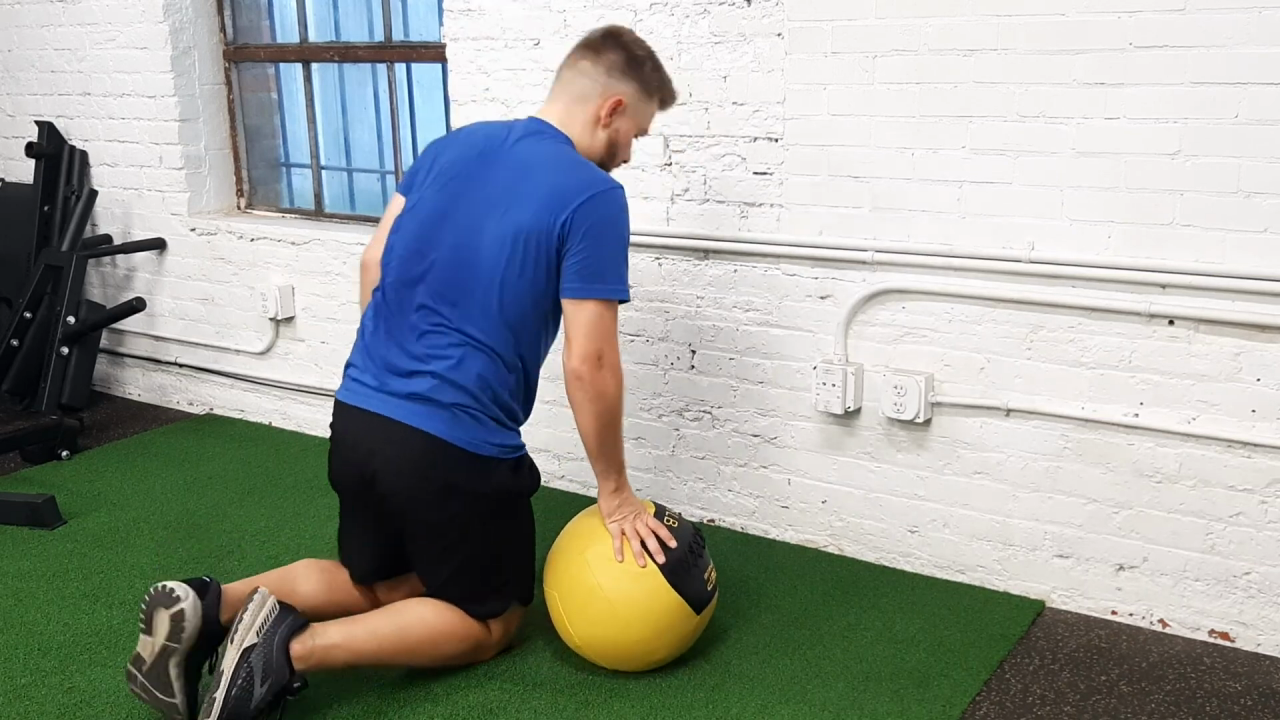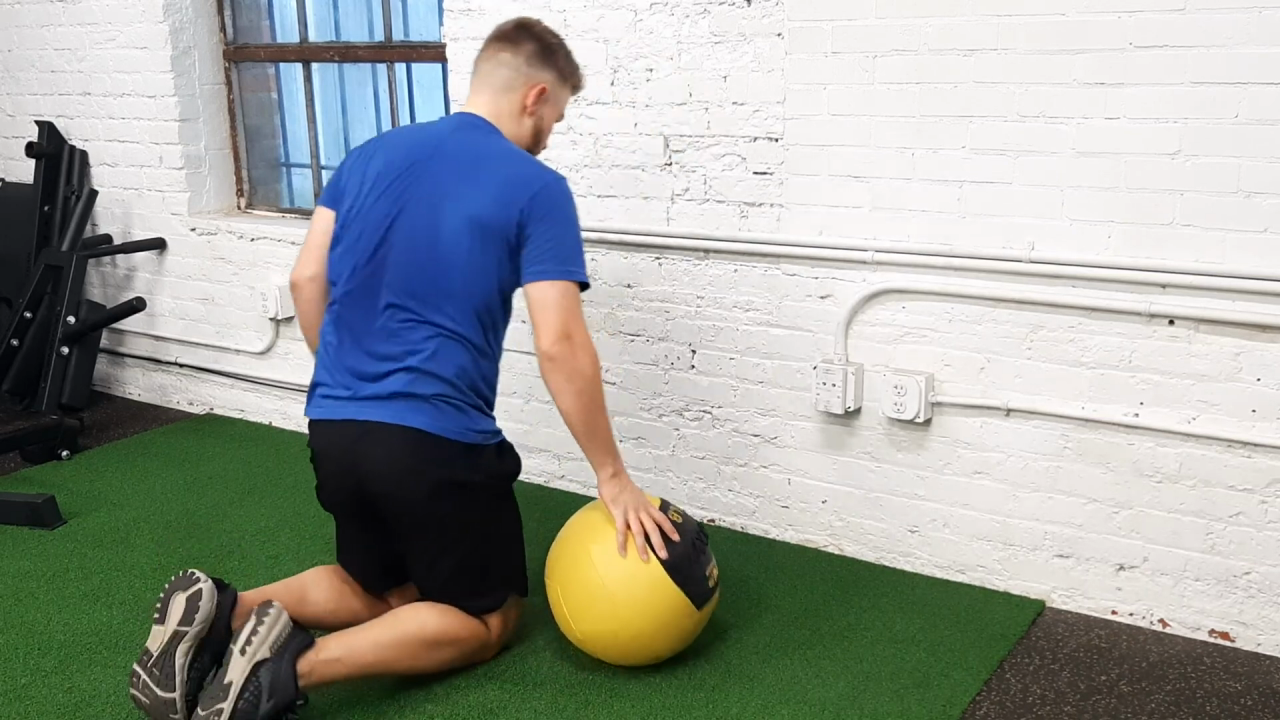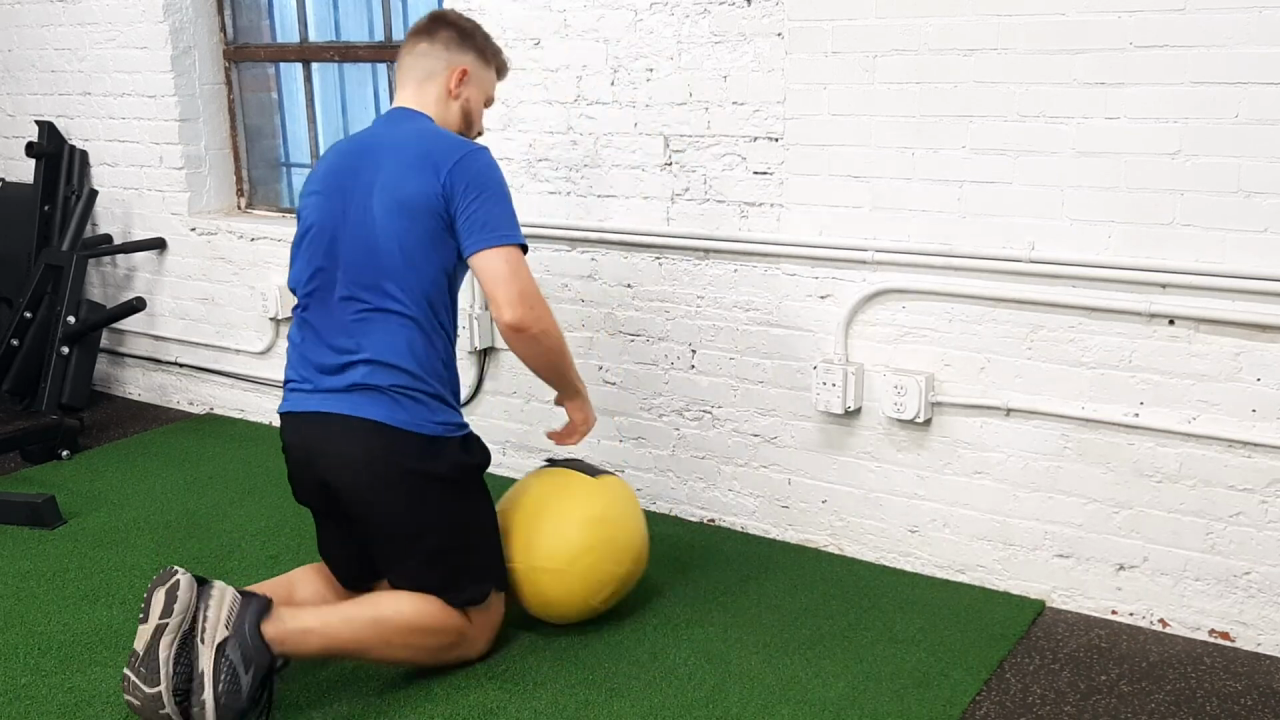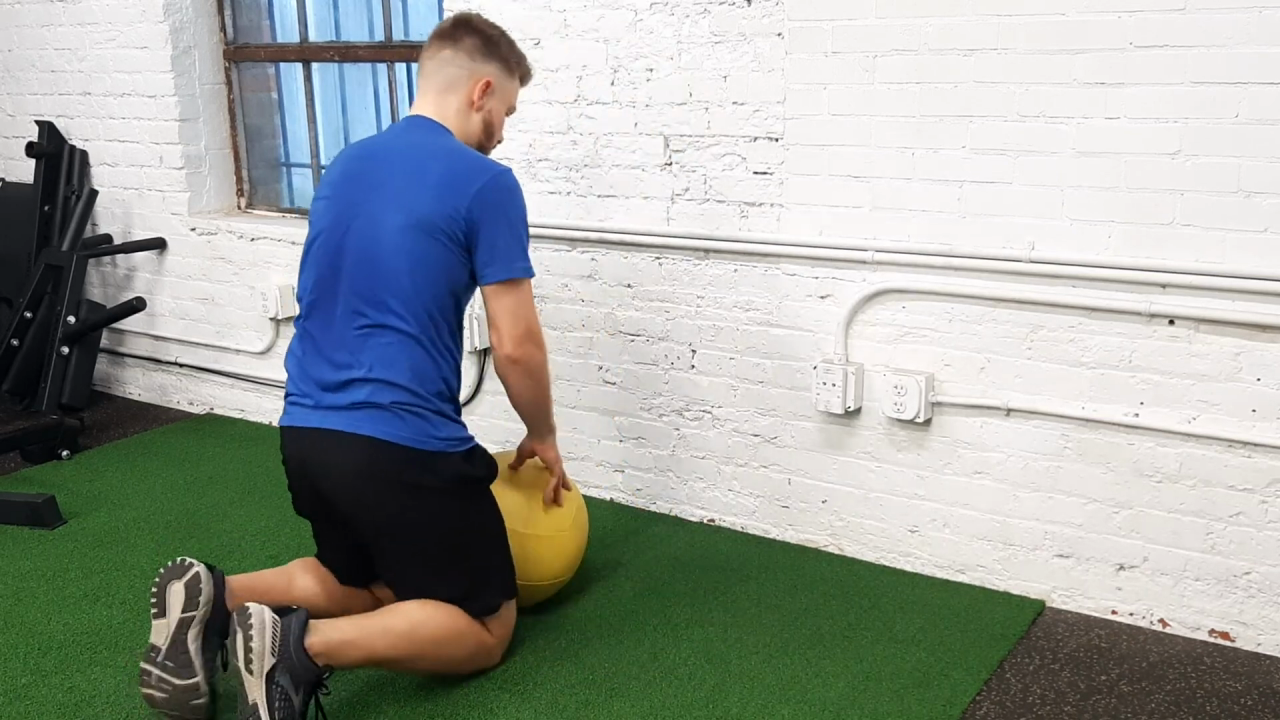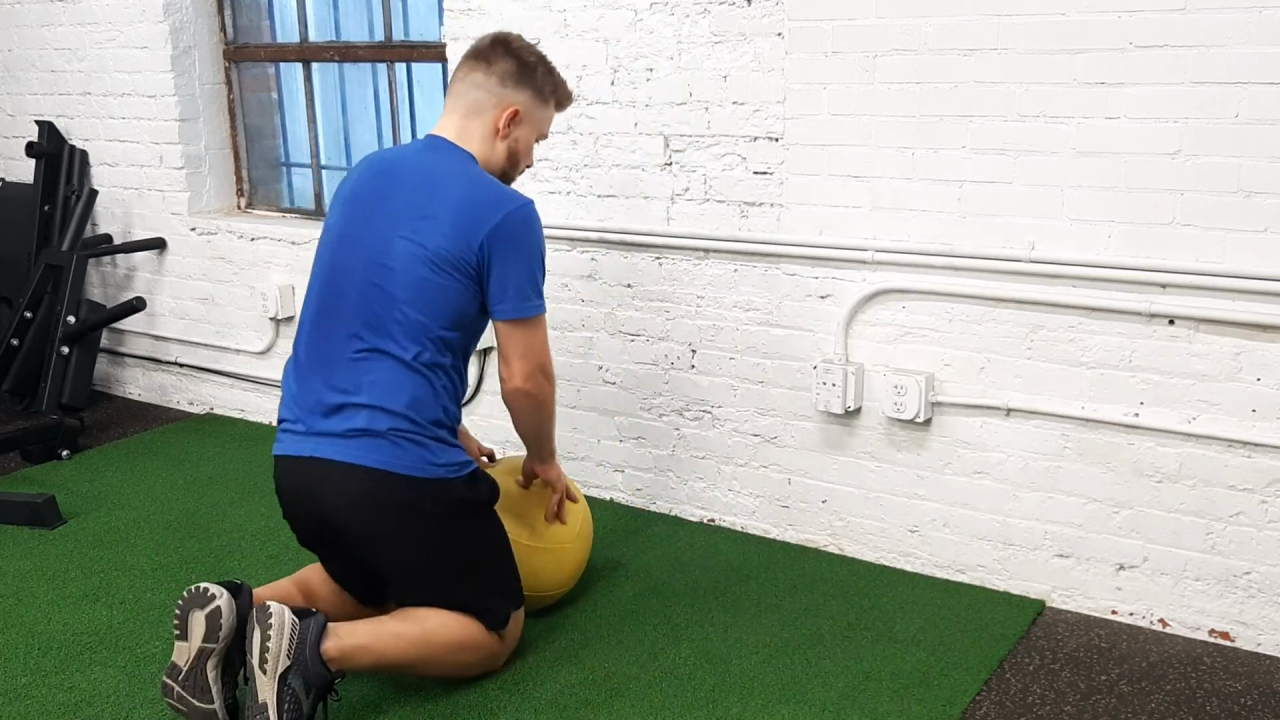
dt=0.3s
person 1, frame 1
left shoulder: (455, 145)
right shoulder: (594, 197)
left elbow: (374, 265)
right elbow: (589, 366)
right wrist: (616, 494)
left hip: (357, 416)
right hip: (453, 447)
left knee: (375, 584)
right knee: (487, 621)
left ankle: (210, 608)
right ankle: (296, 647)
person 1, frame 2
left shoulder: (375, 153)
right shoulder: (535, 187)
left elbow: (308, 280)
right elbow: (561, 348)
right wrist: (613, 479)
left hip: (333, 429)
right hip: (438, 439)
left knee: (378, 588)
right knee: (486, 617)
left ankle: (222, 613)
right ankle: (297, 661)
person 1, frame 3
left shoulder: (329, 165)
right shoulder: (462, 165)
right elbow: (517, 314)
right wrist: (574, 395)
left hip: (305, 422)
right hip: (402, 431)
left knee: (363, 580)
right knee: (470, 618)
left ankle: (207, 609)
right ankle: (264, 630)
person 1, frame 4
left shoulder: (346, 165)
right shoulder: (484, 183)
right elbow: (515, 345)
right wrist: (543, 437)
left hip: (306, 433)
right hip: (400, 445)
left knee: (367, 584)
right knee: (483, 628)
left ankle: (214, 595)
right ankle: (306, 646)
person 1, frame 5
left shoulder: (365, 175)
right shoulder: (503, 214)
right elbow: (524, 380)
right wrist: (544, 459)
left hip: (301, 458)
right hip: (397, 472)
left knee: (375, 588)
right knee: (493, 631)
left ankle: (241, 610)
right ankle: (320, 649)
